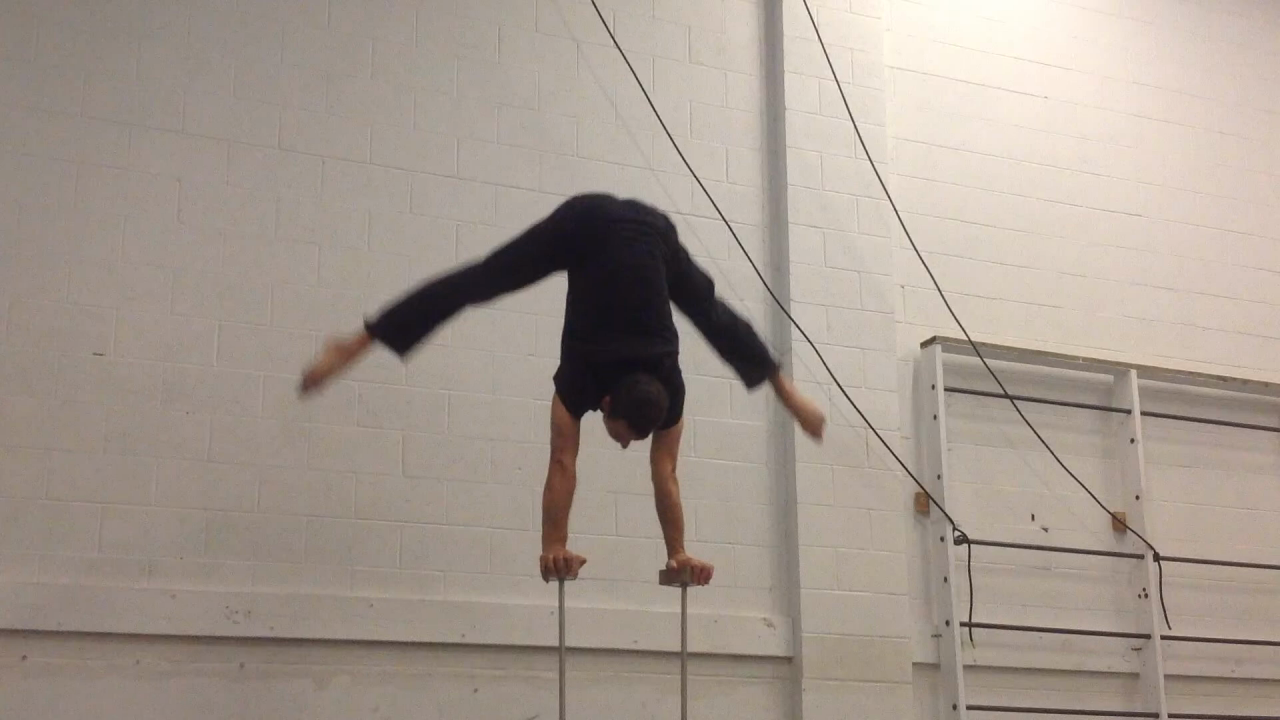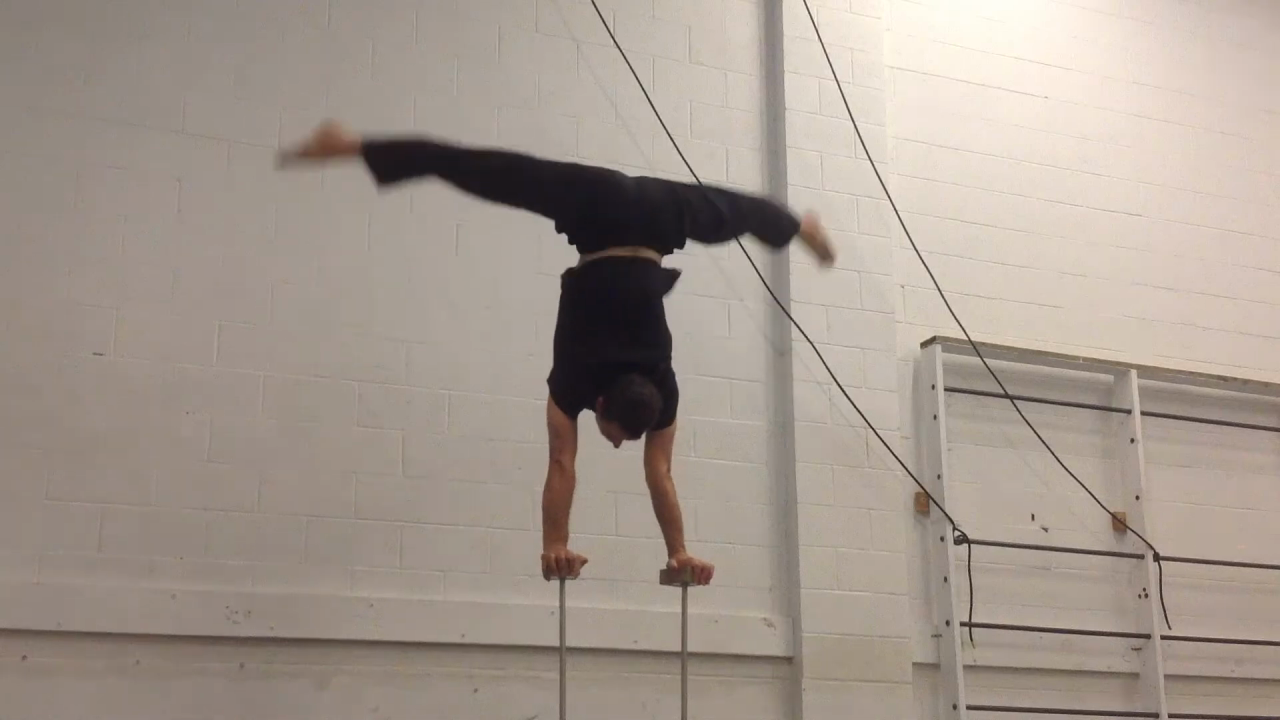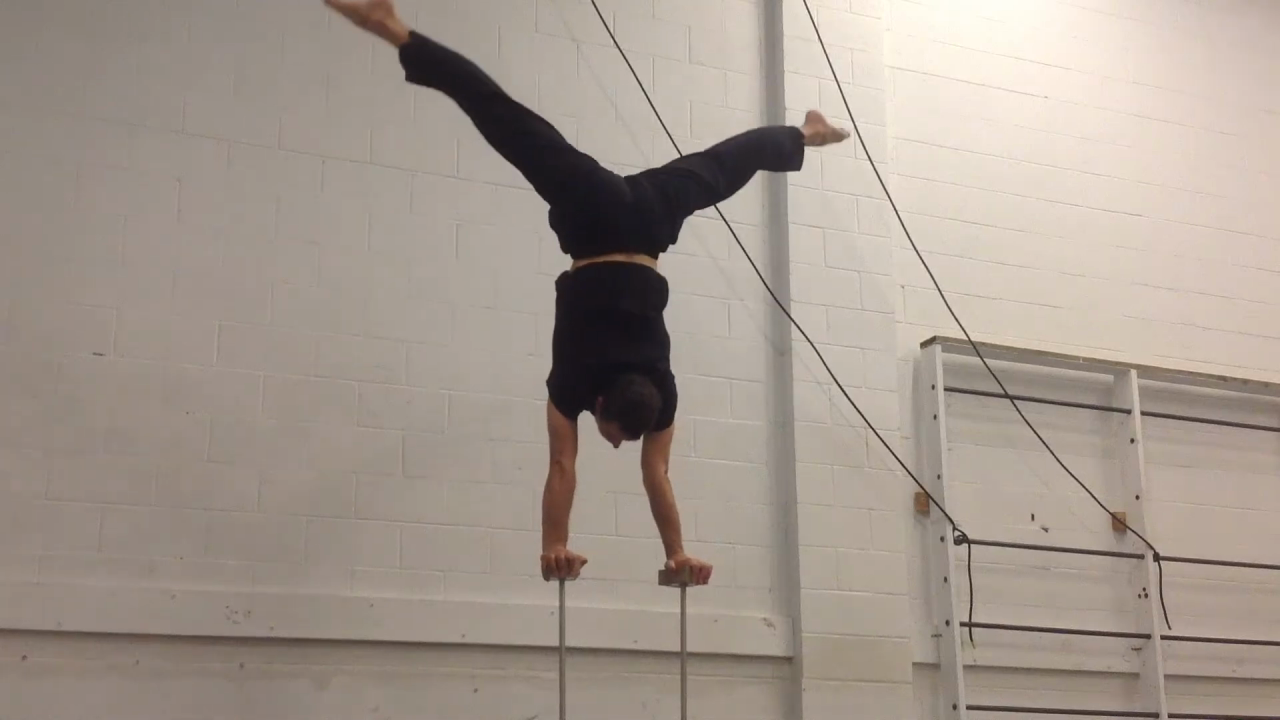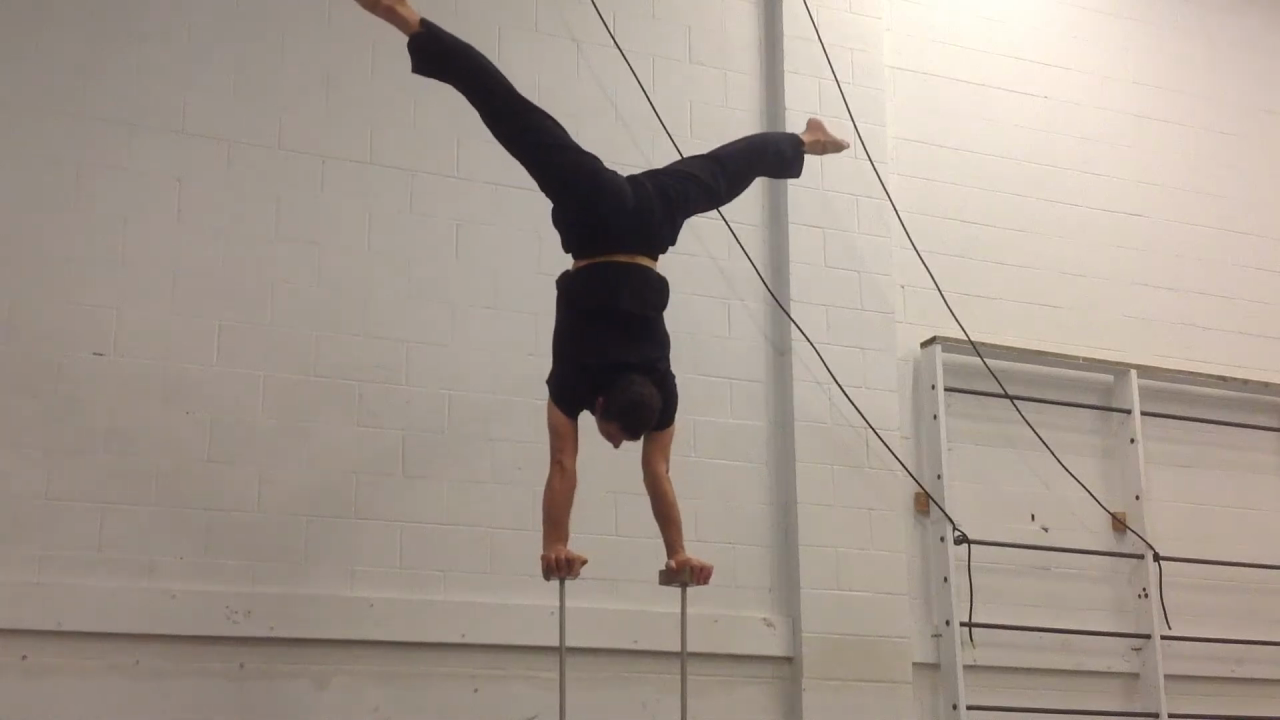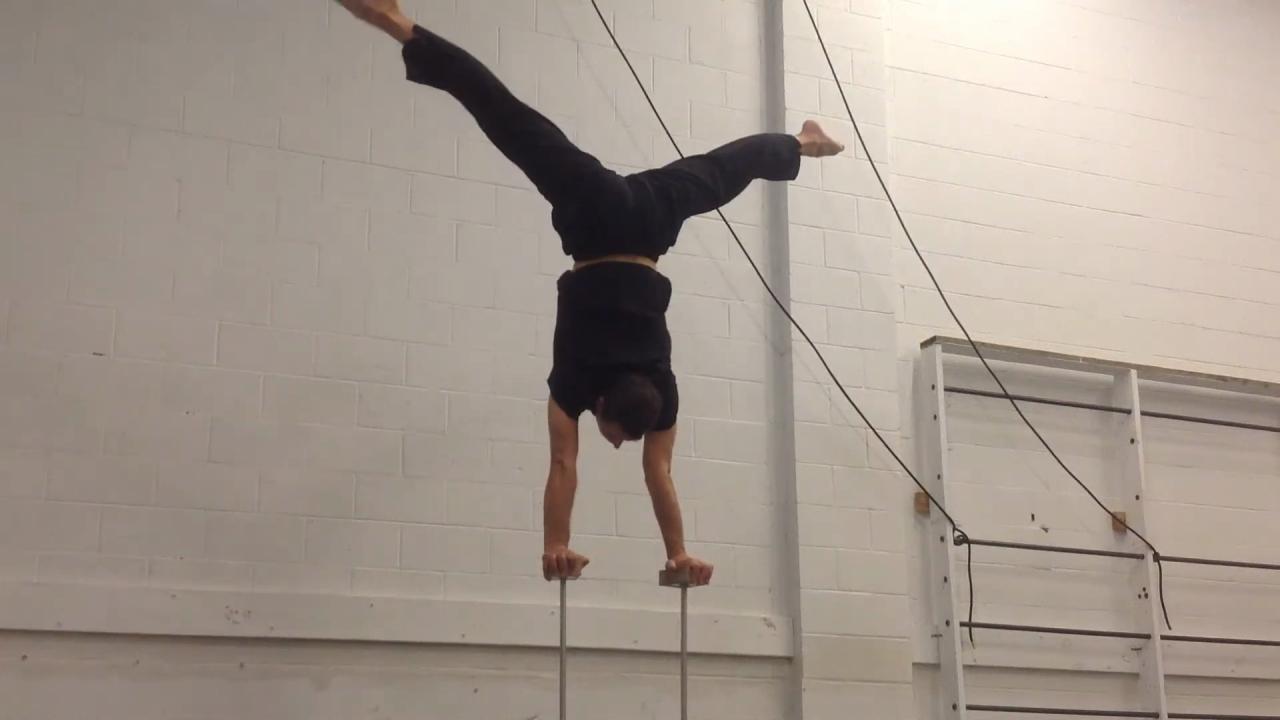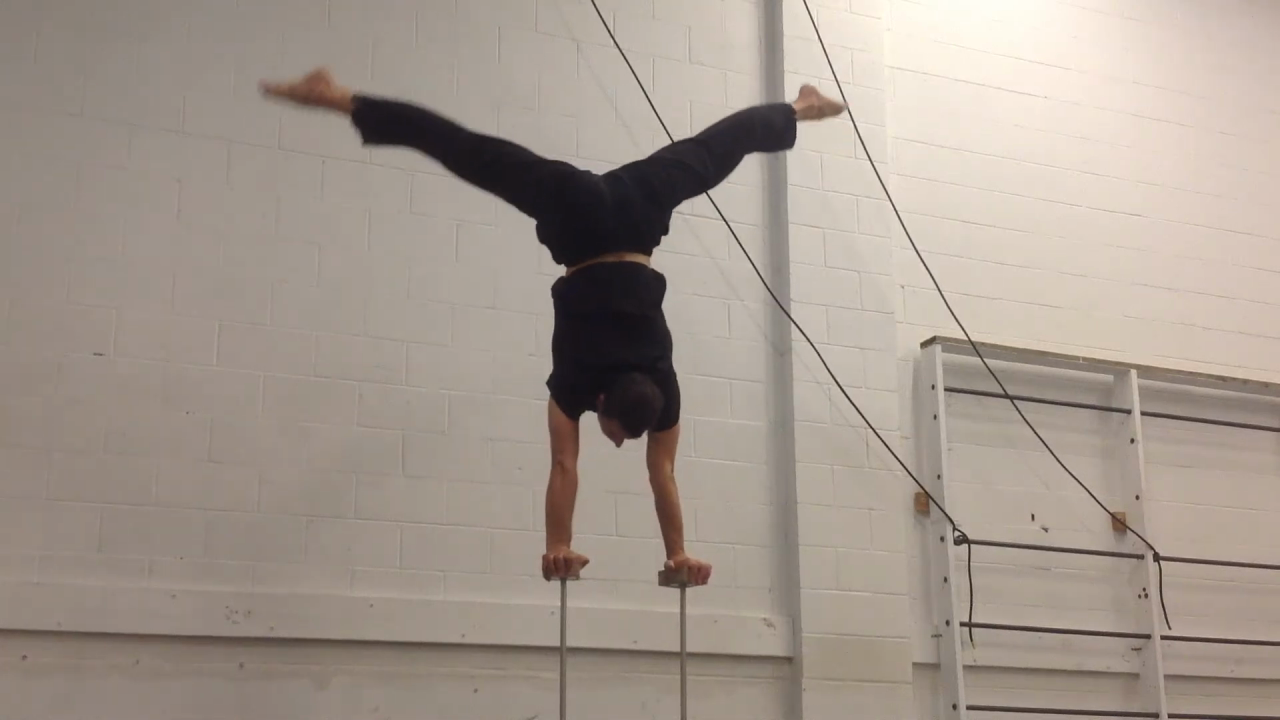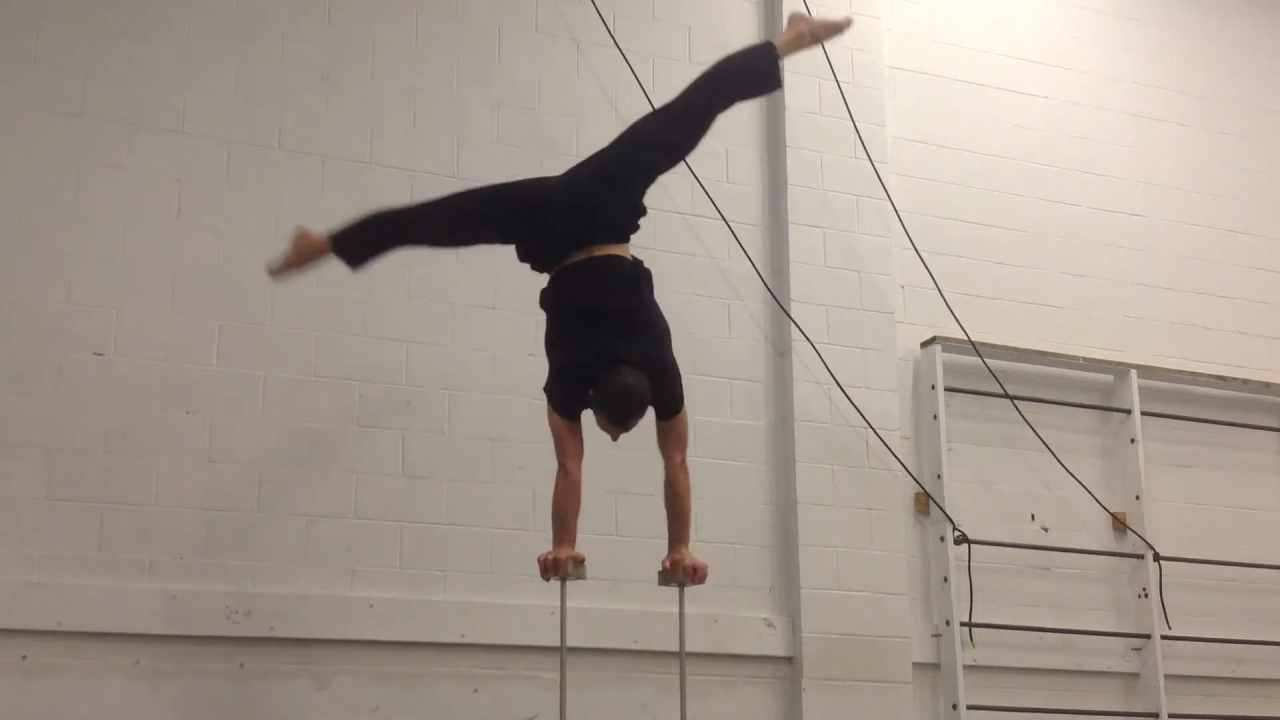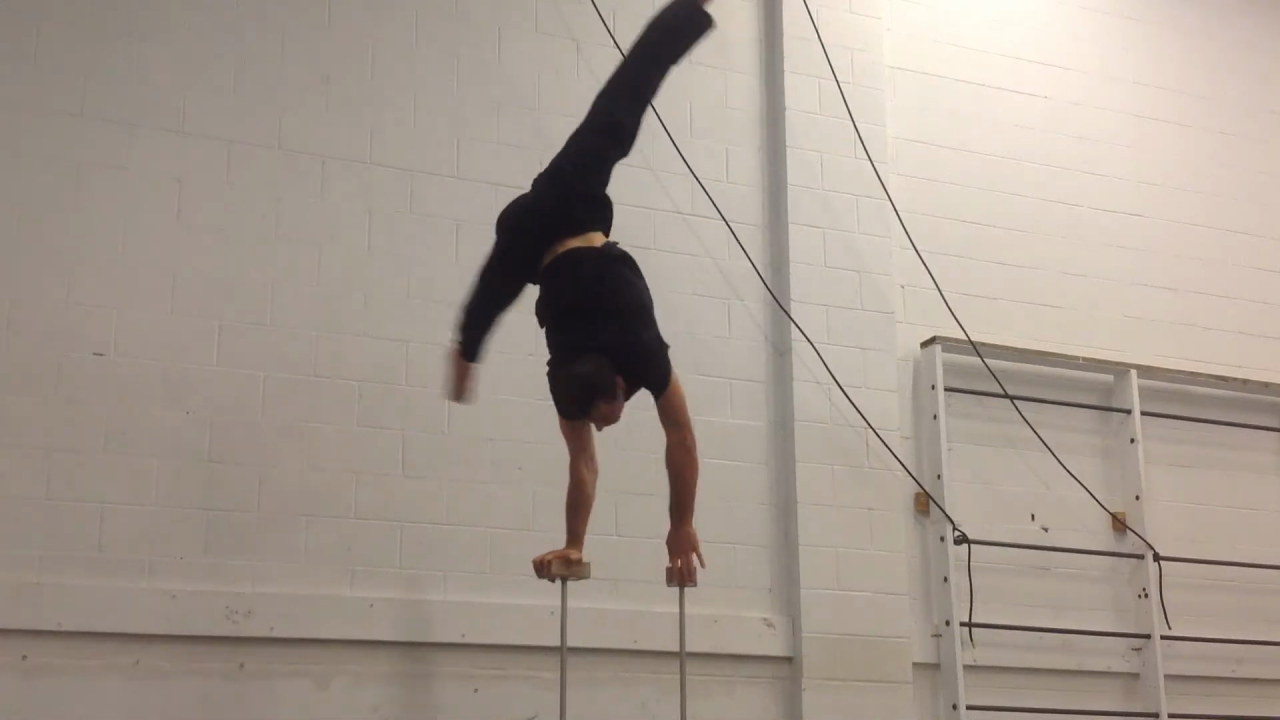
dt=0.4s
person 1, frame 1
left shoulder: (669, 392)
right shoulder: (578, 383)
left elbow: (665, 475)
right elbow: (562, 466)
left wrist: (679, 553)
right wrist: (554, 545)
left hip: (651, 231)
right hip: (587, 224)
left knee: (713, 312)
right knee: (473, 283)
left ankle: (783, 386)
right ankle: (355, 343)
person 1, frame 2
left shoulder: (662, 396)
right shoulder: (572, 386)
left elbow: (660, 477)
right elbow: (563, 469)
left wrist: (679, 554)
right wrist: (556, 545)
left hip: (657, 211)
right hip: (604, 205)
left knee: (727, 216)
right knee: (480, 171)
left ankle: (799, 225)
right ankle: (353, 144)
person 1, frame 3
left shoulder: (660, 391)
right shoulder: (571, 384)
left elbow: (656, 475)
right elbow: (562, 467)
left wrist: (678, 553)
right wrist: (554, 545)
left hip: (644, 218)
right hip: (597, 217)
left knee: (721, 168)
right knee: (511, 124)
left ankle: (801, 134)
person 1, frame 4
left shoulder: (660, 390)
right shoulder: (572, 385)
left elbow: (657, 474)
right elbow: (562, 467)
left wrist: (679, 552)
right wrist: (555, 545)
left hip: (645, 218)
right hip: (600, 218)
left knee: (723, 173)
right knee: (515, 117)
left ankle: (804, 142)
person 1, frame 5
left shoulder: (660, 388)
right shoulder: (574, 383)
left elbow: (658, 473)
right elbow: (563, 466)
left wrist: (680, 552)
right wrist: (556, 546)
left hip: (647, 216)
right hip: (599, 214)
left knee: (720, 172)
right knee: (517, 127)
left ankle: (800, 142)
person 1, frame 6
left shoulder: (662, 387)
right shoulder: (574, 383)
left elbow: (663, 476)
right elbow: (563, 469)
left wrist: (678, 552)
right wrist: (559, 545)
left hip: (633, 211)
right hip: (585, 212)
left knee: (708, 153)
right knee: (461, 150)
left ankle: (796, 108)
right ankle: (342, 99)
person 1, frame 7
left shoulder: (656, 374)
right shoulder: (567, 384)
left elbow: (676, 466)
right elbow: (569, 466)
left wrist: (681, 547)
right wrist: (562, 545)
left hip: (600, 205)
right hip: (554, 215)
left knee: (683, 121)
right knee: (437, 221)
left ankle: (785, 43)
right ankle: (327, 245)
person 1, frame 8
left shoulder: (639, 354)
right shoulder: (569, 381)
left elbow: (682, 443)
right elbow: (583, 466)
left wrist: (681, 526)
right wrist: (571, 547)
left hip: (561, 221)
right hip: (534, 231)
left knee: (614, 117)
right knee: (489, 303)
right ankle: (465, 355)
